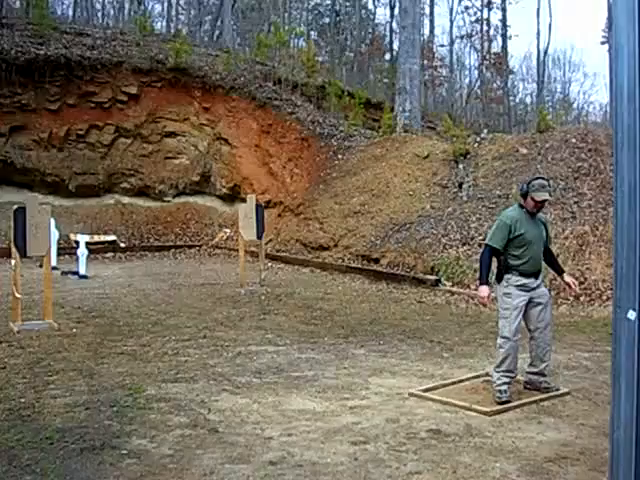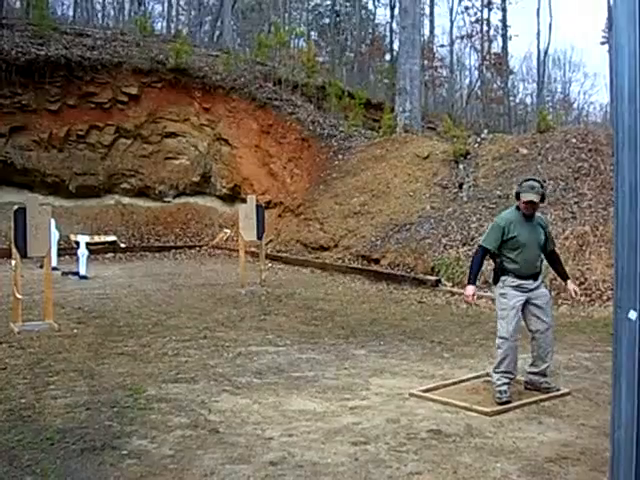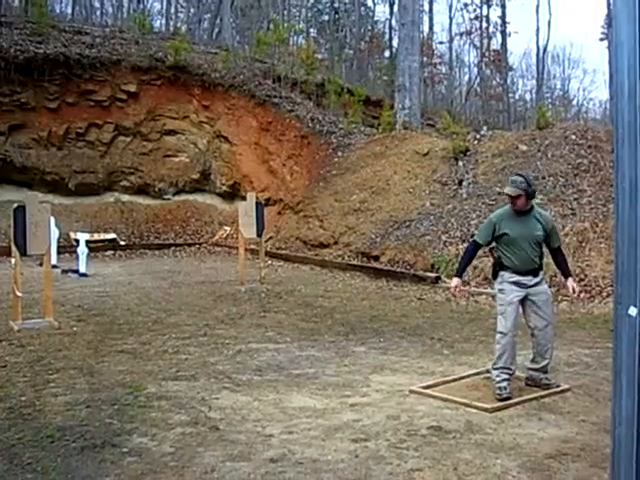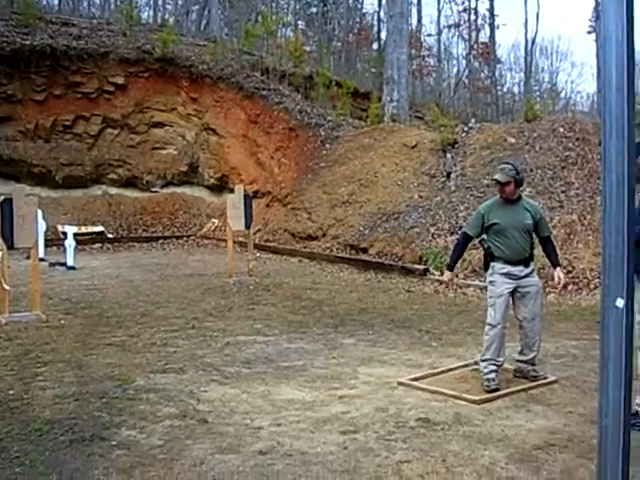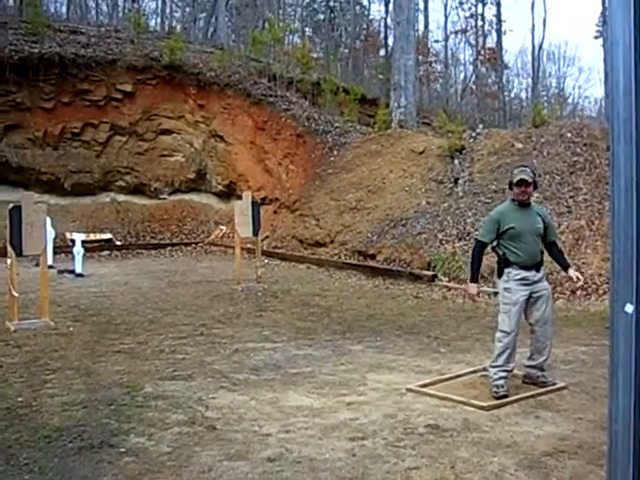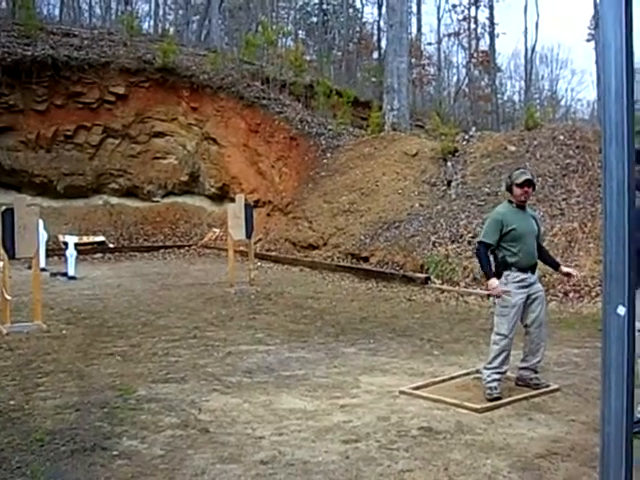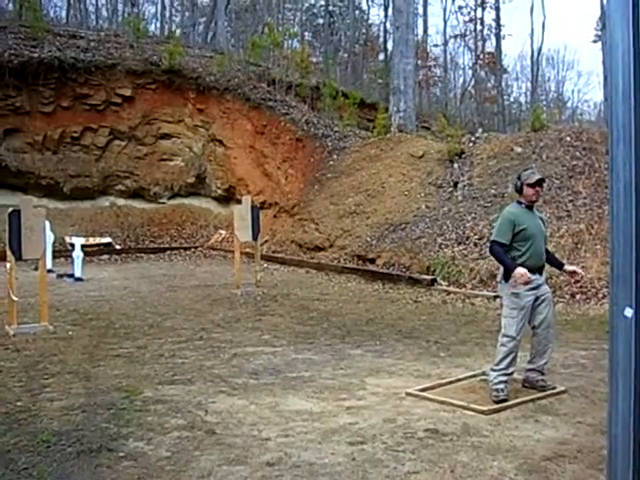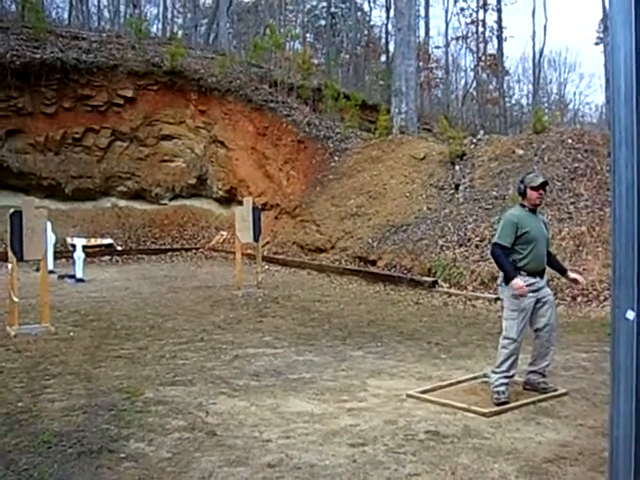
dt=0.2s
person 1, frame 1
left shoulder: (541, 221)
right shoulder: (509, 218)
right elbow: (488, 251)
left wrist: (562, 274)
right wrist: (483, 283)
left hip: (536, 283)
right hip: (512, 284)
left knee: (542, 330)
right knee: (509, 334)
left ankle: (535, 376)
right ankle: (502, 383)
person 1, frame 2
left shoulder: (542, 223)
right shoulder: (504, 221)
left elbow: (550, 253)
right elbow: (482, 251)
left wrist: (567, 279)
right wrist: (471, 283)
left hip: (536, 284)
right hip: (510, 285)
left knee: (544, 331)
right knee: (507, 336)
left ankle: (536, 376)
right ankle: (502, 383)
person 1, frame 3
left shoulder: (543, 218)
right shoulder: (498, 218)
left elbow: (556, 250)
right elbow: (475, 245)
left wrist: (568, 276)
right wrist: (459, 275)
left hip: (536, 280)
right hip: (509, 281)
left knee: (543, 329)
right knee: (506, 331)
left ankle: (537, 373)
right ankle: (501, 379)
person 1, frame 4
left shoulder: (532, 208)
right shoulder: (487, 209)
left elbow: (545, 239)
right elbow: (465, 238)
left wrist: (556, 266)
right wrist: (450, 268)
left hip: (527, 271)
right hip: (499, 272)
left knee: (531, 321)
right knee: (495, 322)
left ankle: (525, 365)
right ankle: (489, 371)
person 1, frame 5
left shoulder: (541, 213)
right shoulder: (499, 213)
left elbow: (550, 244)
right elbow: (479, 246)
left wrist: (568, 268)
right wrist: (473, 280)
left hip: (538, 276)
right hip: (513, 277)
left knee: (542, 326)
right knee: (508, 329)
left ankle: (534, 371)
right ankle: (498, 378)
person 1, frame 6
left shoulder: (532, 216)
right shoulder: (499, 215)
right elbow: (482, 248)
left wrist: (559, 267)
right wrist: (491, 277)
left hip: (532, 279)
right hip: (510, 280)
left knee: (537, 328)
right knee: (504, 332)
left ankle: (527, 373)
right ankle: (492, 379)
person 1, frame 7
left shoulder: (538, 217)
right shoulder: (510, 214)
right elbow: (495, 247)
left wrist: (563, 267)
right wrist: (514, 269)
left hip: (539, 280)
right hip: (517, 282)
left knee: (544, 329)
right knee: (511, 333)
left ankle: (533, 375)
right ankle: (498, 381)
person 1, frame 8
left shoulder: (541, 220)
right shoulder: (512, 217)
right elbow: (497, 250)
left wrist: (566, 273)
right wrist: (512, 278)
left hip: (541, 283)
right hip: (519, 284)
left knee: (547, 330)
right knee: (512, 336)
left ankle: (535, 376)
right ankle: (499, 384)
